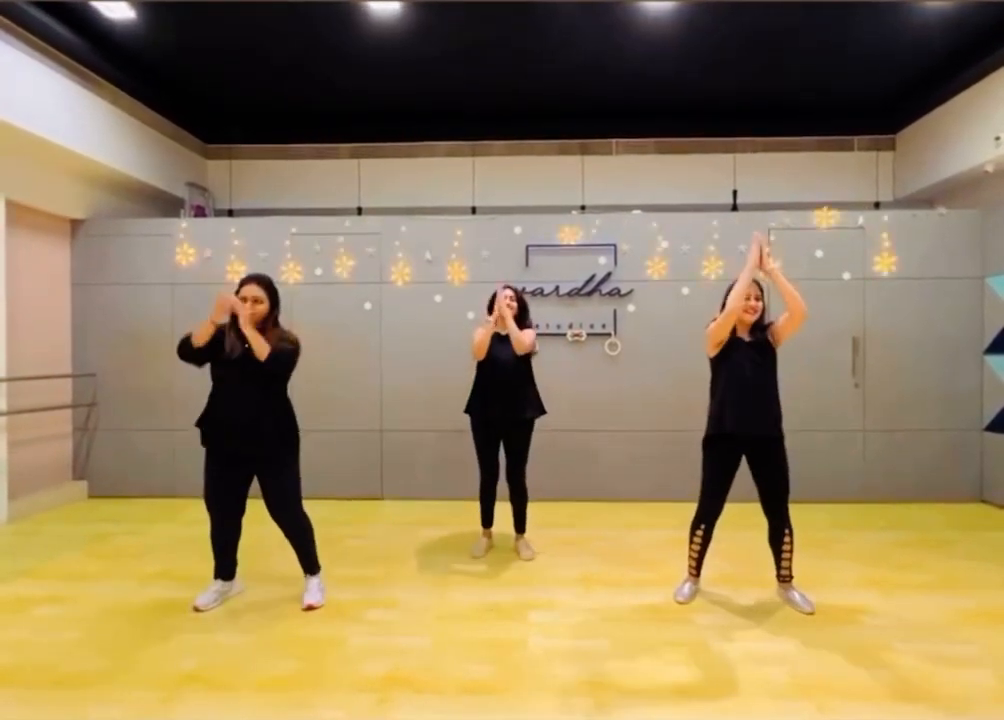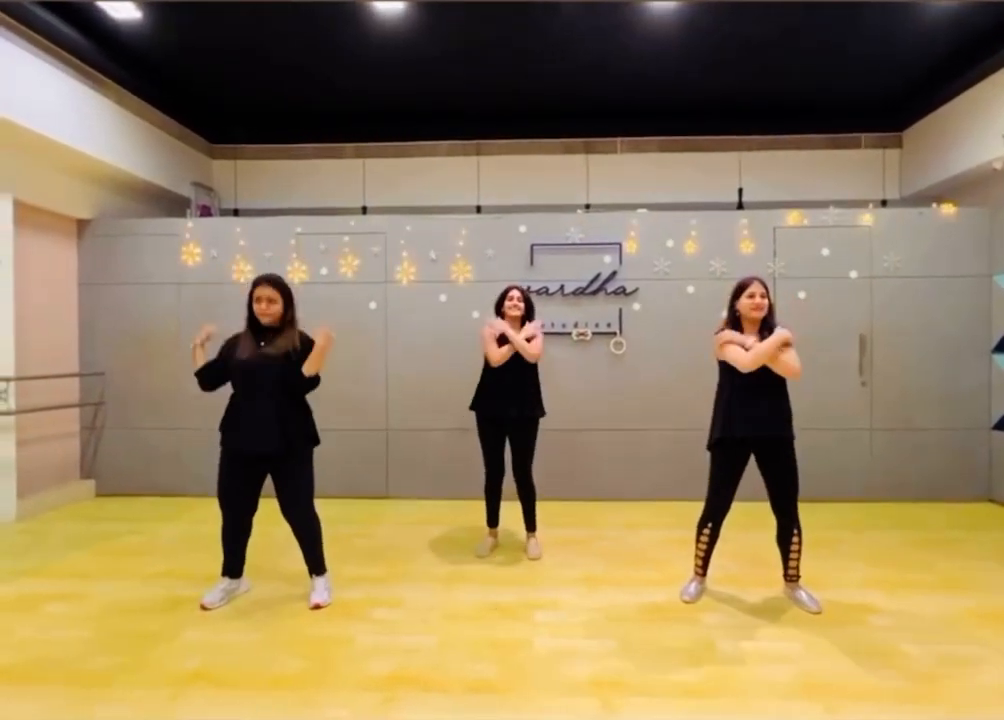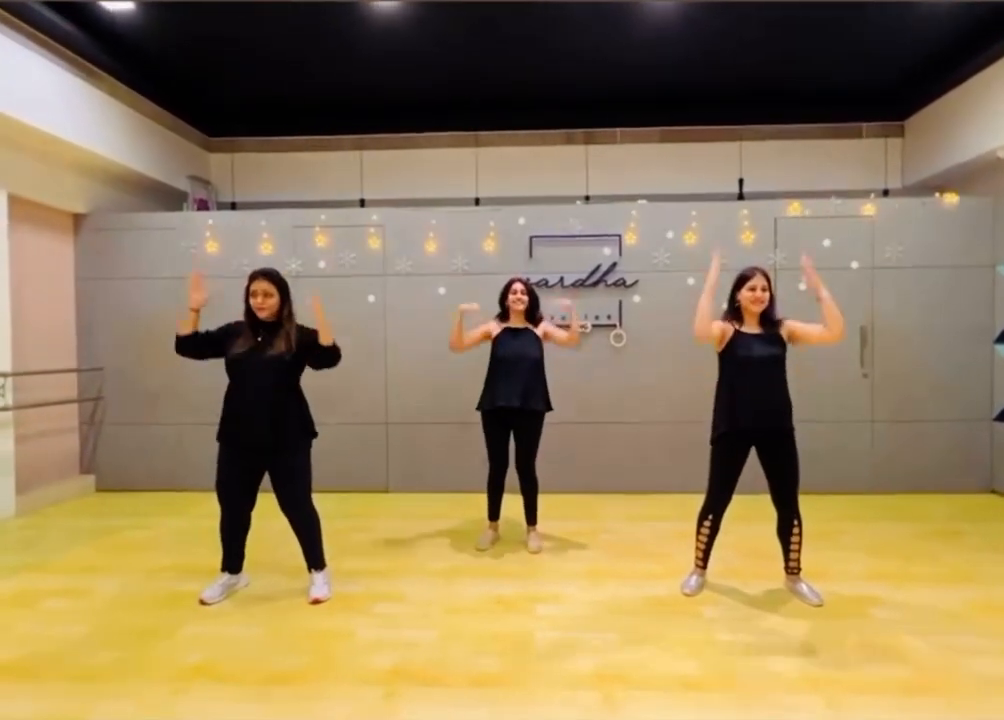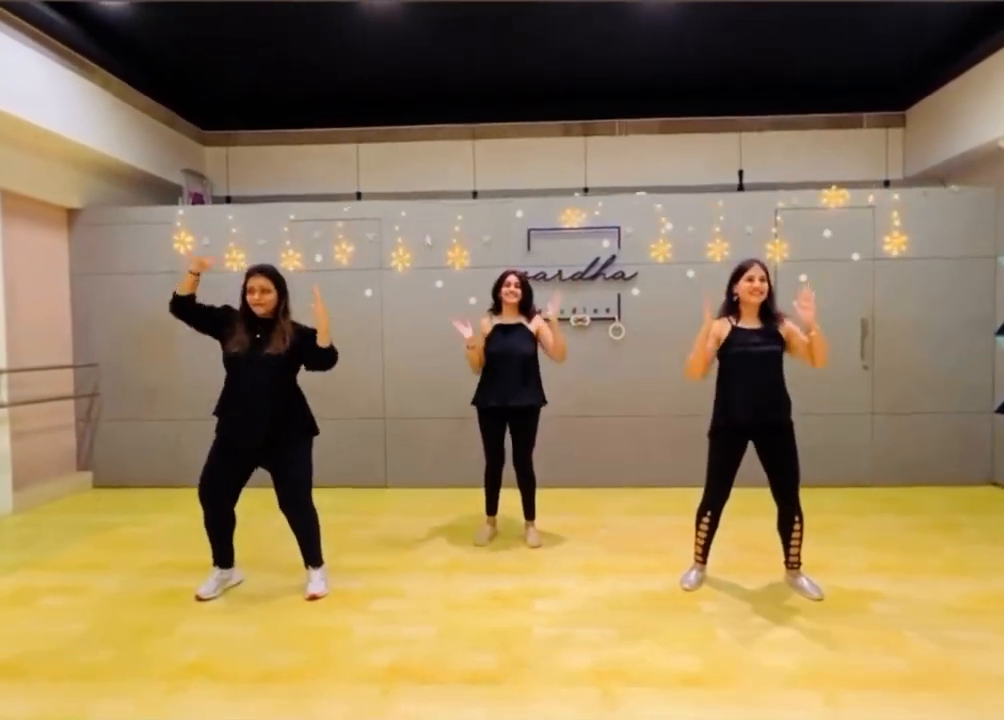
dt=0.5s
person 1, frame 1
left shoulder: (769, 335)
right shoulder: (719, 337)
left elbow: (799, 314)
right elbow: (725, 321)
left wrist: (771, 269)
right wrist: (749, 265)
left hip: (767, 435)
right hip: (724, 435)
left knee: (778, 512)
right knee: (709, 510)
left ankle: (786, 585)
right ankle: (692, 577)
person 1, frame 2
left shoulder: (779, 339)
right shoulder: (725, 338)
left elbow: (793, 370)
right elbow: (746, 363)
left wrist: (752, 343)
right wrist: (777, 338)
left hip: (775, 434)
right hip: (732, 434)
left knee: (788, 511)
right knee: (716, 508)
left ankle: (792, 583)
right ankle: (698, 577)
person 1, frame 3
left shoulder: (782, 330)
right shoulder: (725, 330)
left elbow: (835, 333)
right elbow: (701, 331)
left wrist: (820, 289)
right wrist: (710, 283)
left hip: (777, 430)
right hip: (733, 430)
left knee: (788, 506)
right knee: (716, 501)
left ankle: (795, 577)
right ankle: (698, 569)
person 1, frame 4
left shoulder: (781, 326)
right shoulder: (721, 328)
left elbow: (818, 361)
right elbow: (694, 373)
left wrist: (810, 325)
right wrist: (706, 336)
left hip: (775, 423)
right hip: (730, 424)
left knee: (789, 499)
right knee: (714, 497)
left ankle: (793, 571)
right ankle: (698, 565)
person 2, frame 1
left shoulder: (284, 343)
right shoulder: (221, 339)
left elbow: (275, 367)
right elbow: (188, 351)
left wrist: (250, 330)
right wrist: (212, 321)
left hip: (273, 443)
right hip: (224, 442)
left knee: (288, 511)
right knee: (222, 513)
left ankle: (313, 576)
right ankle: (224, 579)
person 2, frame 2
left shoulder: (299, 343)
right shoulder: (237, 344)
left elbow: (303, 384)
right elbow: (209, 381)
left wrist: (320, 353)
right wrist: (198, 348)
left hip: (289, 442)
right hip: (241, 441)
left knee: (299, 511)
right knee: (234, 511)
left ankle: (319, 578)
right ankle: (232, 579)
person 2, frame 3
left shoulder: (297, 337)
right shoulder: (234, 335)
left elbow: (328, 357)
right elbow: (187, 346)
left wrist: (322, 318)
right wrist: (193, 308)
left hip: (287, 437)
right hip: (238, 437)
left knee: (297, 505)
right knee: (233, 506)
left ankle: (318, 573)
right ankle: (231, 574)
person 2, frame 4
left shoulder: (294, 334)
right shoulder: (230, 324)
left elbow: (325, 360)
right elbow: (182, 309)
left wrist: (321, 314)
right wrist: (194, 272)
left hip: (287, 434)
right hip: (236, 432)
left knee: (296, 502)
right knee: (213, 497)
left ankle: (316, 569)
right ankle: (224, 569)
person 3, frame 1
left shoulder: (526, 332)
right shoulder: (483, 331)
left elbow: (522, 348)
right elbow: (478, 354)
left wrist: (507, 318)
right wrist: (492, 320)
left hip: (519, 413)
right hip: (484, 412)
left knee: (516, 475)
right knee: (488, 474)
left ankle: (521, 536)
right ankle: (486, 533)
person 3, frame 2
left shoulder: (534, 333)
right shoulder: (490, 330)
left elbow: (532, 355)
right elbow: (495, 358)
left wrist: (508, 330)
right wrist: (520, 334)
left hip: (525, 413)
right hip: (491, 412)
left knee: (523, 473)
right knee: (494, 473)
left ankle: (531, 535)
right ankle: (492, 533)
person 3, frame 3
left shoulder: (540, 329)
right shoulder: (494, 328)
left elbow: (572, 341)
right elbow: (457, 345)
left wrist: (571, 313)
right wrist: (460, 316)
left hip: (530, 408)
right hip: (495, 407)
left knee: (526, 468)
right knee: (497, 467)
left ankle: (532, 529)
right ankle: (492, 526)
person 3, frame 4
left shoulder: (534, 322)
right shoulder: (487, 323)
left elbow: (559, 356)
right elbow: (477, 367)
left wrist: (554, 321)
right wrist: (470, 342)
left hip: (525, 403)
right hip: (490, 403)
left knee: (523, 462)
right knee: (494, 462)
left ankle: (530, 524)
right ankle: (490, 522)
